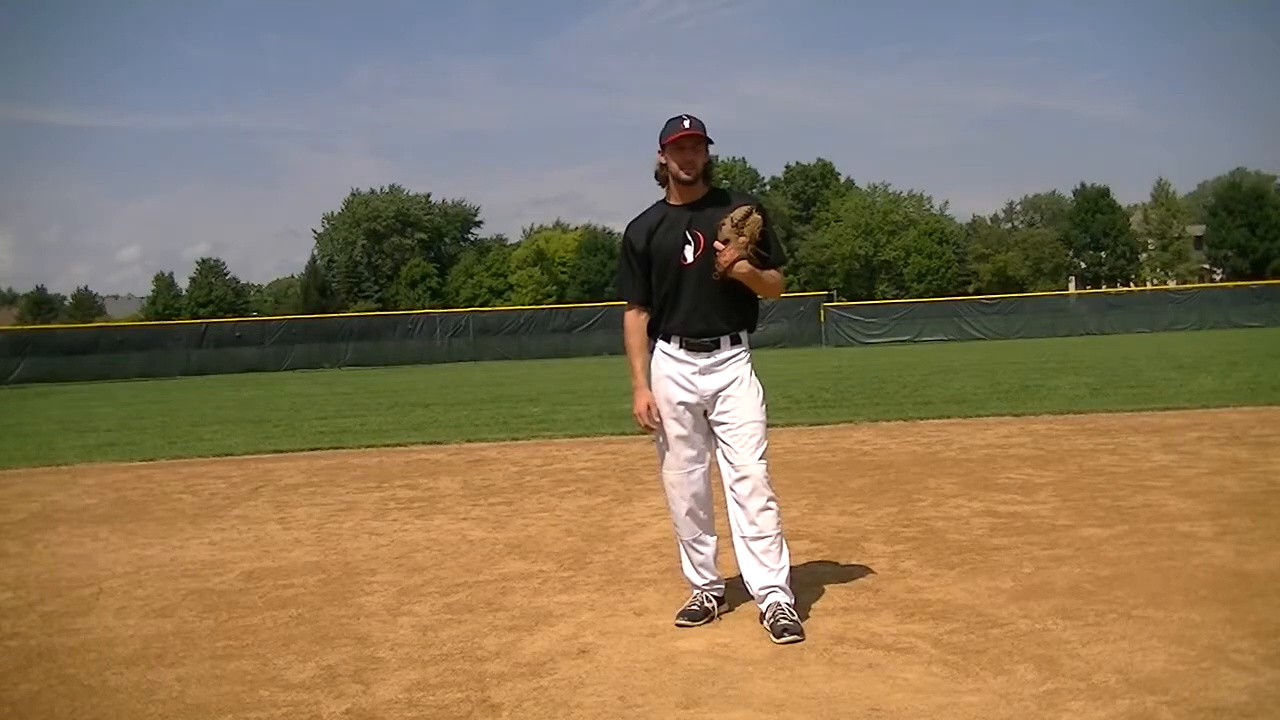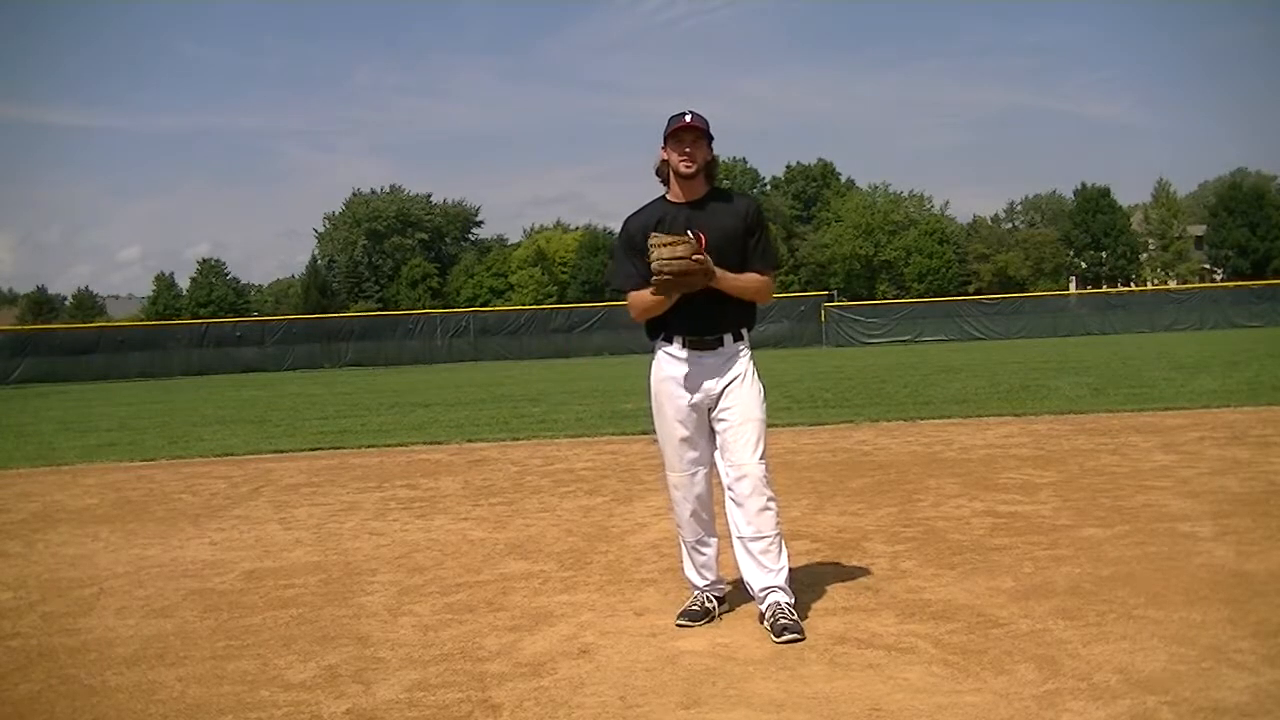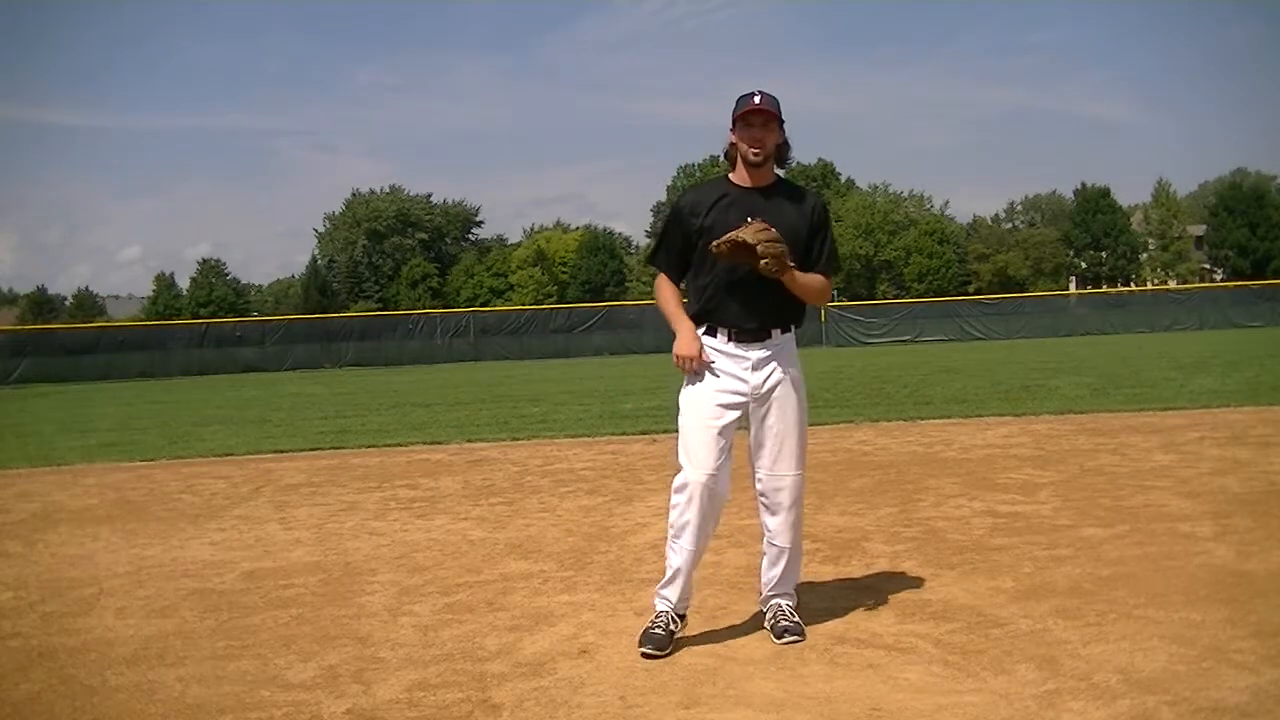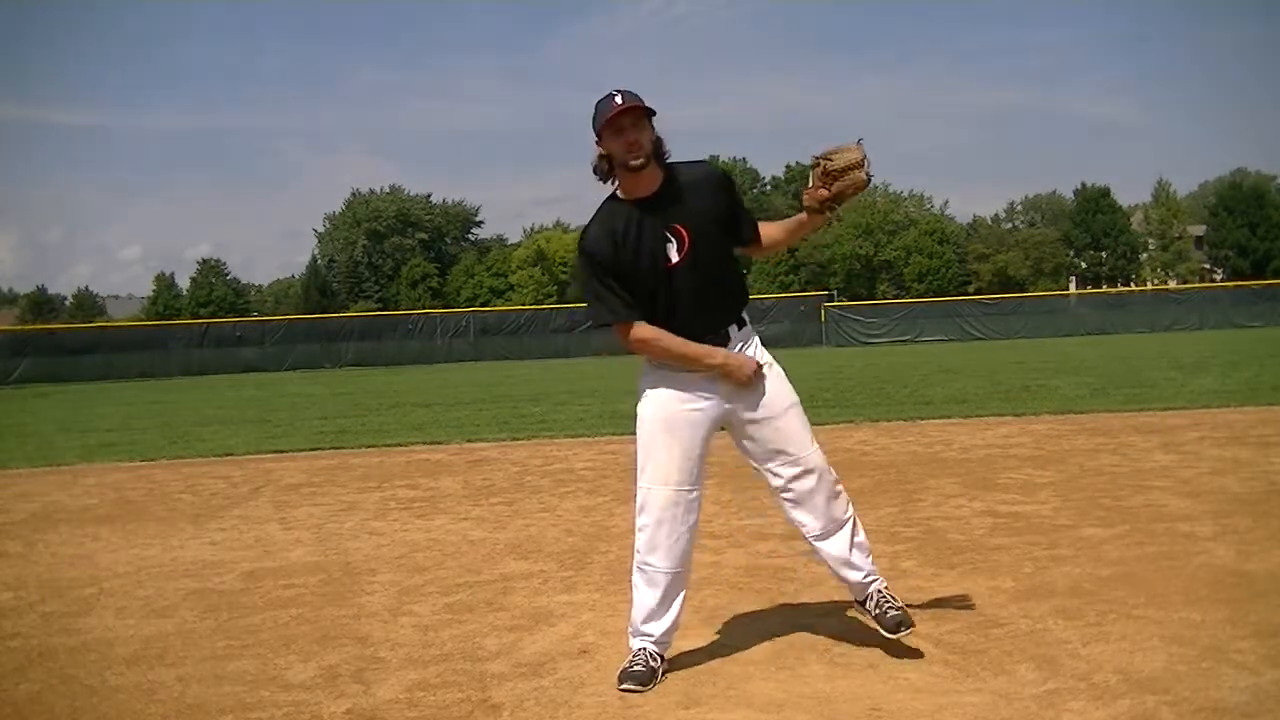
dt=1s
person 1, frame 1
left shoulder: (742, 208)
right shoulder: (643, 228)
left elbow: (775, 285)
right elbow: (636, 311)
left wrist: (744, 270)
right wrist: (640, 385)
left hip: (732, 361)
right hip: (672, 365)
left knee: (750, 478)
right knee: (683, 483)
left ankle: (774, 596)
right ankle: (706, 588)
person 1, frame 2
left shoulder: (742, 210)
right shoulder: (641, 224)
left elbow: (765, 288)
right elbow: (638, 308)
left wrist: (716, 276)
right wrist: (672, 289)
left hip: (732, 358)
right hip: (673, 363)
left knee: (748, 477)
right knee: (685, 484)
left ankle: (774, 595)
right ankle: (707, 588)
person 1, frame 3
left shoulder: (807, 205)
right shoulder: (695, 203)
left elbow: (822, 292)
right elbow: (663, 278)
left wrist: (783, 269)
right wrist: (683, 327)
left hip: (779, 357)
right hip: (714, 358)
left knee: (782, 485)
right knee: (699, 479)
left ankle: (779, 599)
right ankle: (671, 604)
person 1, frame 4
left shoulder: (708, 184)
right shoulder: (601, 236)
left elbow: (753, 241)
right elbow: (632, 332)
left wrist: (813, 217)
right wrist: (718, 361)
left hip: (745, 353)
right hip: (674, 375)
left knee: (807, 475)
right knee: (662, 512)
left ankle: (865, 586)
right ankle: (648, 644)
